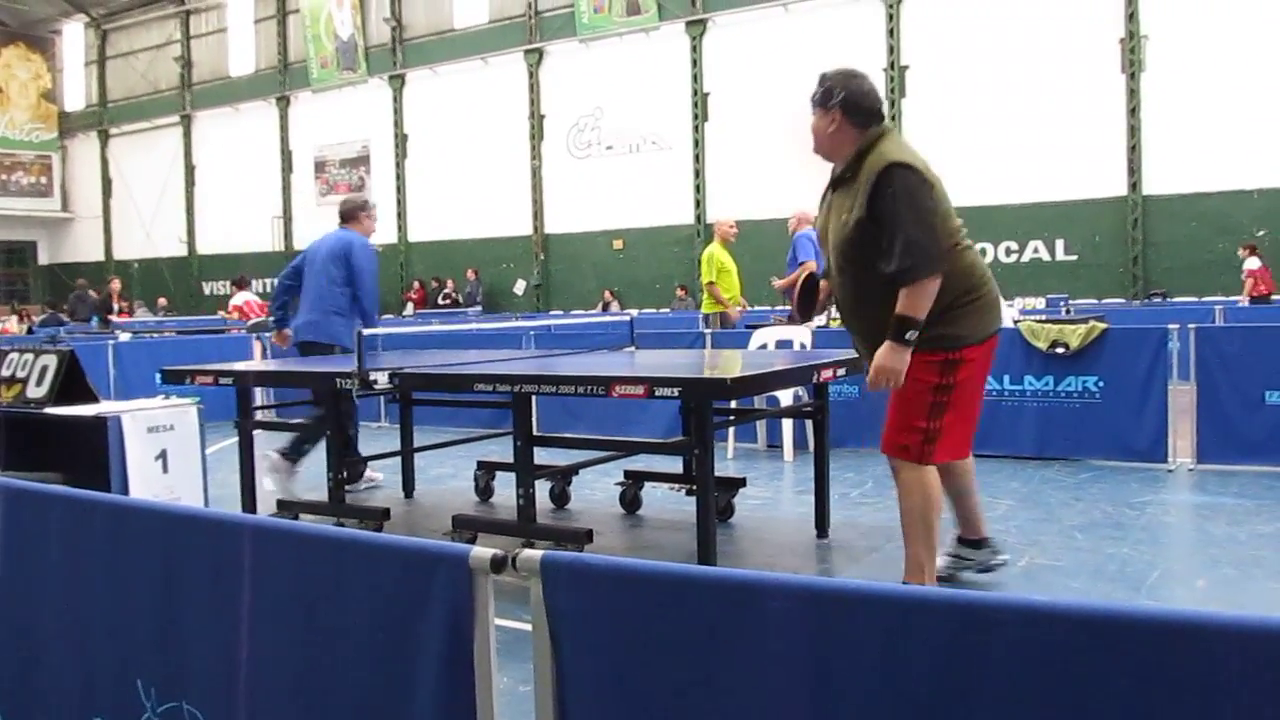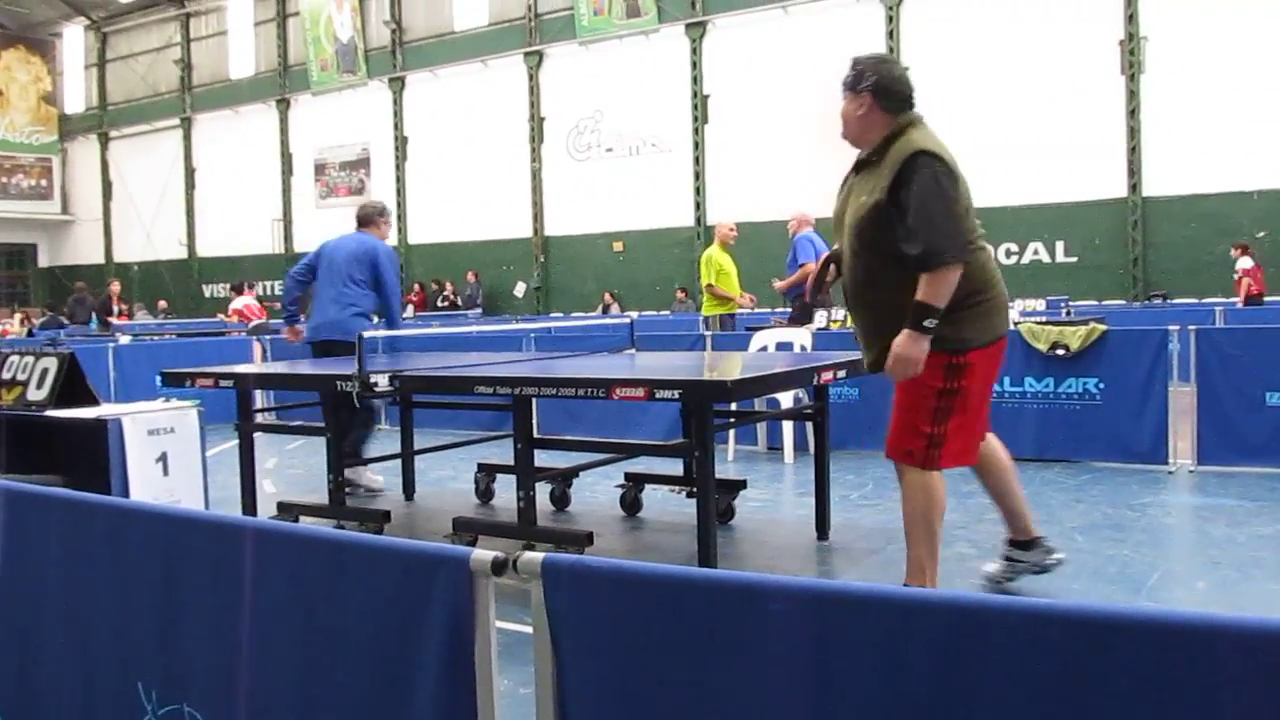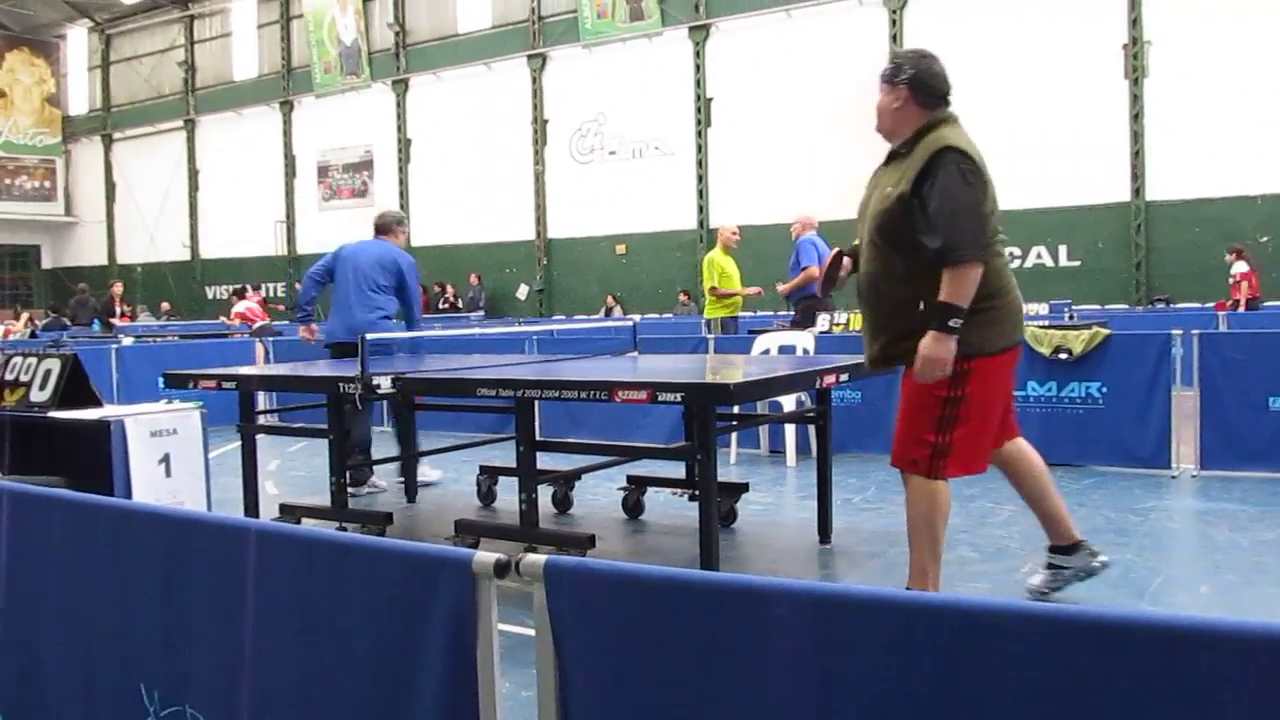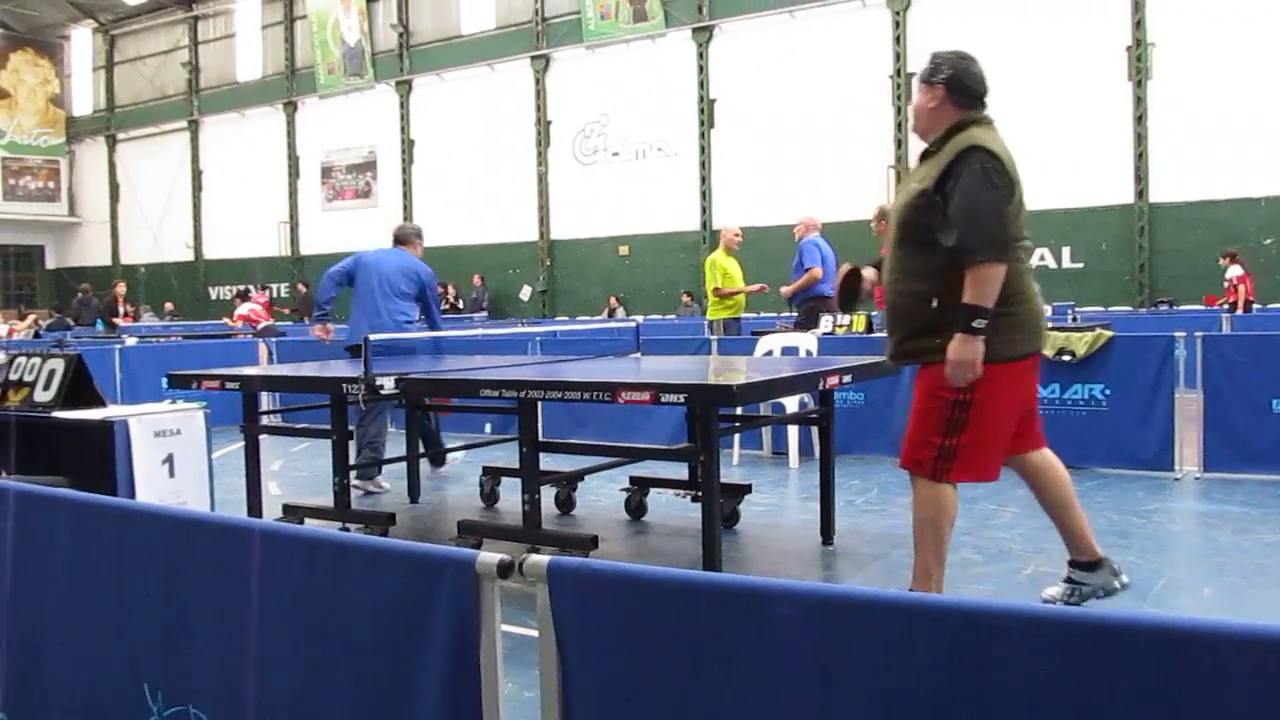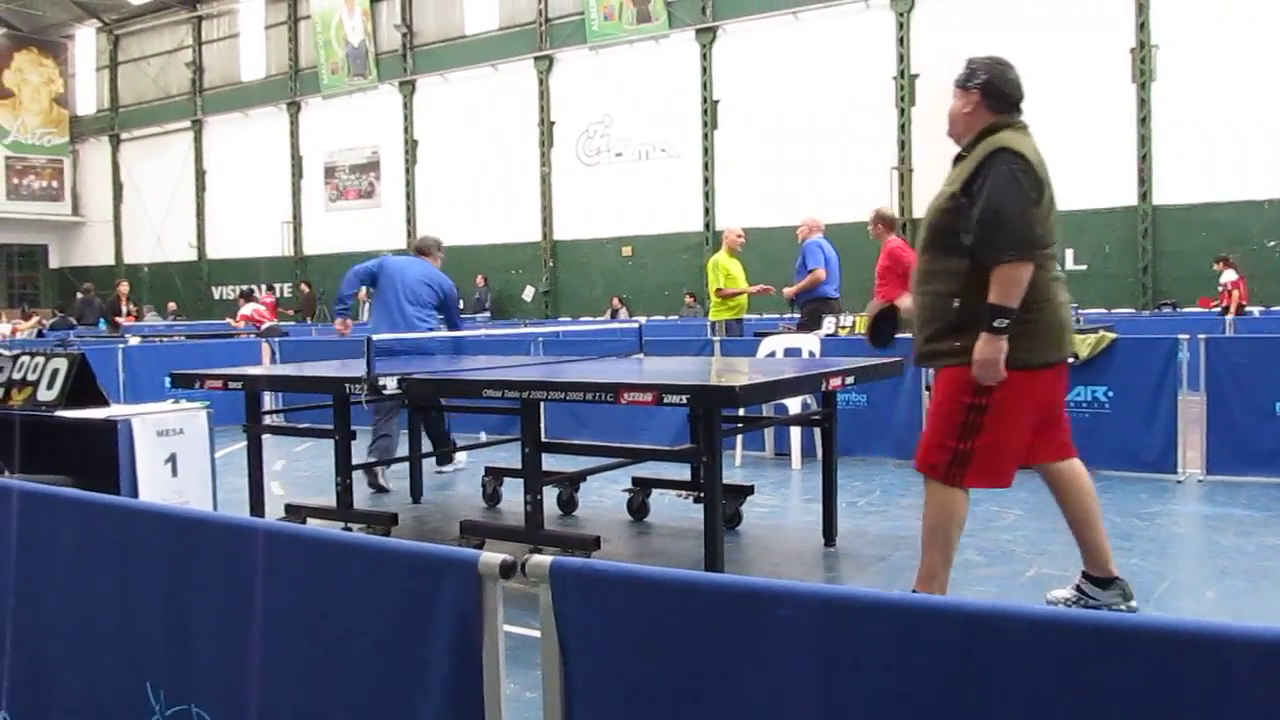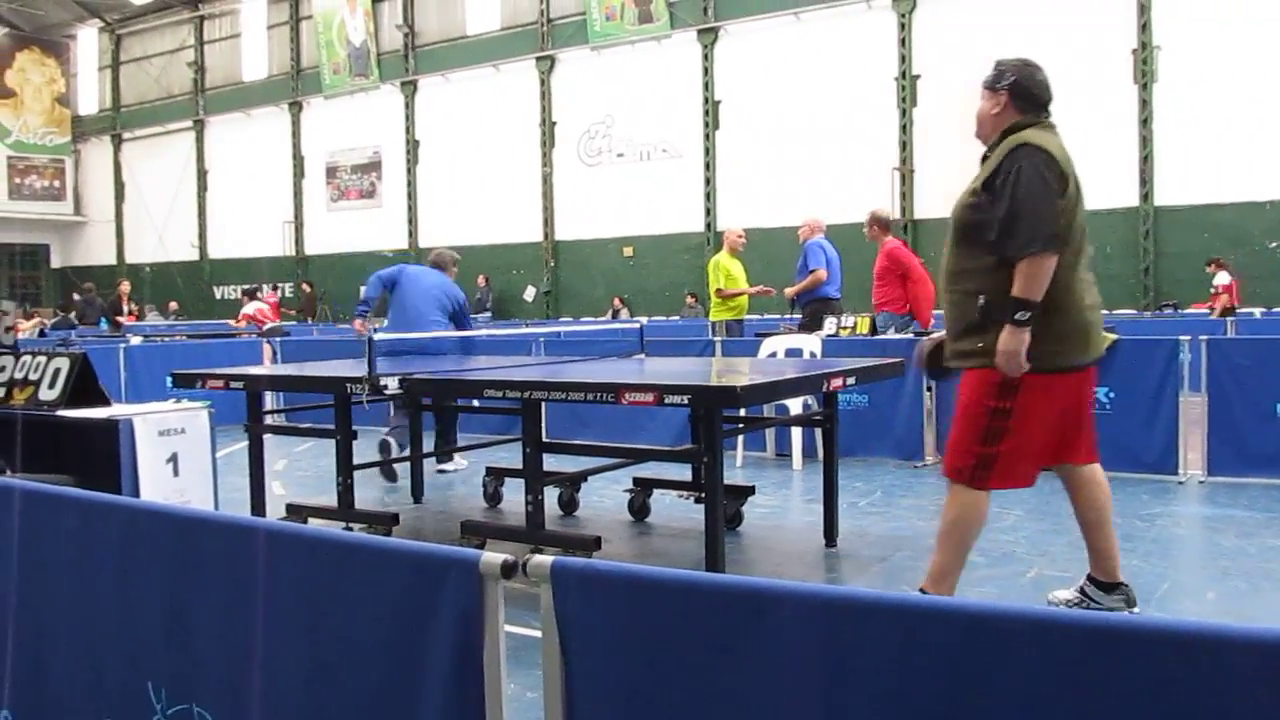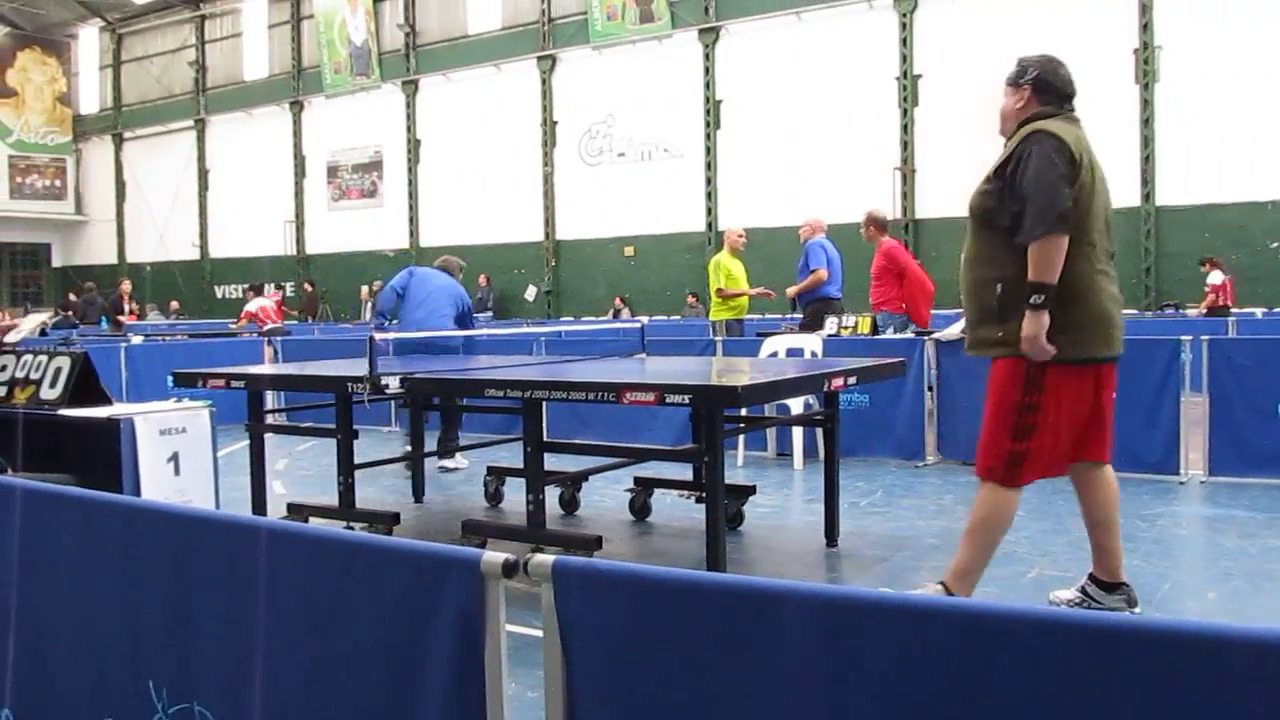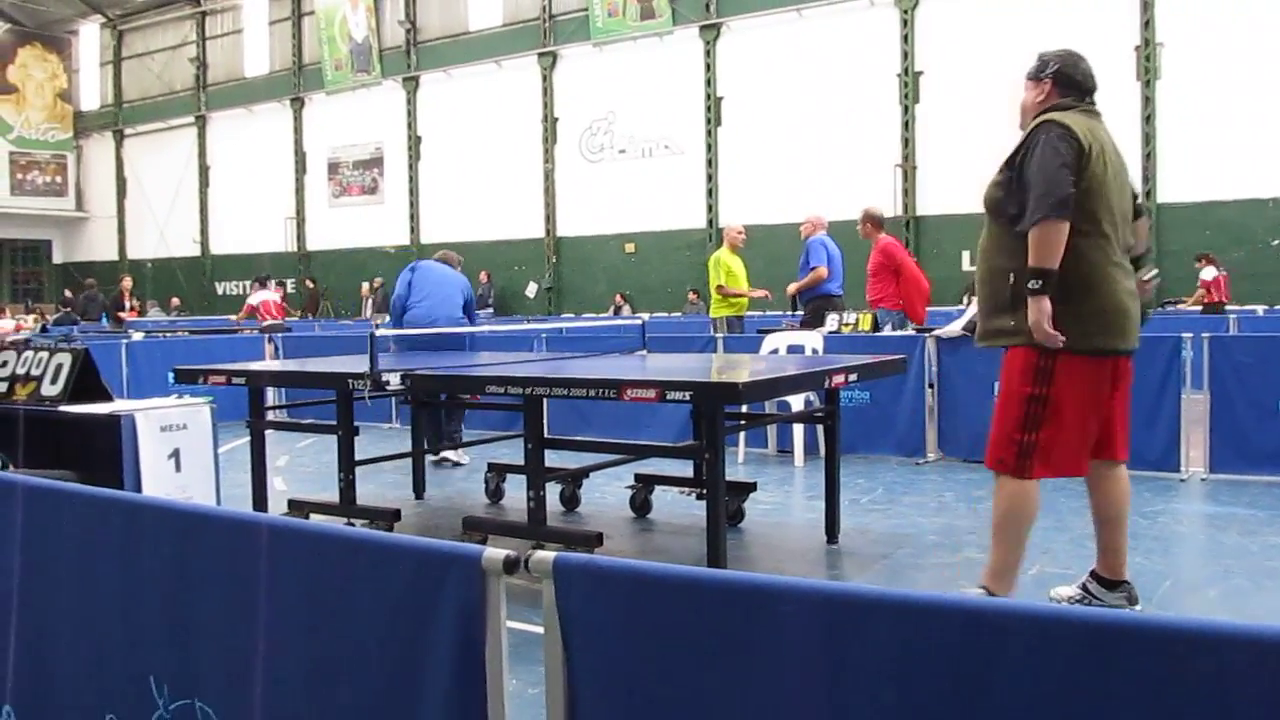
dt=0.1s
person 1, frame 1
left shoulder: (892, 172)
right shoulder: (854, 168)
left elbow: (923, 266)
left wrist: (899, 341)
right wrist: (835, 284)
left hip: (946, 327)
right hip: (932, 326)
left knee: (910, 453)
right knee: (937, 447)
left ankle: (920, 590)
right ankle: (974, 544)
person 1, frame 2
left shoulder: (917, 161)
right shoulder: (878, 158)
left elbow: (944, 255)
left wrist: (917, 330)
right wrist: (839, 265)
left hip: (950, 330)
right hip: (947, 328)
left knee: (916, 457)
right knee: (970, 437)
left ankle: (921, 591)
right ankle: (1027, 544)
person 1, frame 3
left shoulder: (944, 156)
right shoulder: (911, 152)
left elbow: (966, 252)
left wrist: (944, 330)
right wrist: (857, 260)
left hip: (963, 336)
right hip: (968, 332)
left knee: (920, 463)
right knee: (998, 441)
left ankle: (922, 594)
right ankle: (1070, 549)
person 1, frame 4
left shoulder: (973, 156)
right shoulder: (956, 151)
left elbow: (988, 252)
left wrist: (970, 333)
right wrist: (883, 274)
left hip: (980, 342)
right hip: (1006, 335)
left knee: (931, 468)
right knee: (1026, 450)
left ankle: (924, 600)
right ankle: (1092, 566)
person 1, frame 5
left shoulder: (1001, 157)
right shoulder: (990, 154)
left elbow: (1015, 253)
left wrist: (994, 331)
right wrist: (923, 293)
left hip: (1006, 345)
right hip: (1031, 341)
left knee: (945, 471)
right knee: (1054, 458)
left ankle: (929, 598)
right ankle: (1103, 582)
person 1, frame 6
left shoulder: (1024, 153)
right shoulder: (1034, 151)
left elbow: (1037, 246)
left wrist: (1016, 325)
right wrist: (952, 329)
left hip: (1030, 346)
right hip: (1067, 339)
left knee: (971, 472)
right knee: (1075, 461)
left ankle: (934, 598)
right ankle: (1108, 586)
person 1, frame 7
left shoulder: (1043, 141)
right shoulder: (1068, 141)
left elbow: (1050, 228)
left wrist: (1037, 306)
left hip: (1045, 337)
right hip: (1086, 332)
left knee: (1003, 470)
right knee: (1090, 460)
left ankle: (952, 594)
right ankle: (1110, 585)
person 1, frame 8
left shoulder: (1055, 131)
right shoulder: (1100, 140)
left elbow: (1051, 213)
right elbow: (1132, 216)
left wrist: (1038, 291)
right wrist: (1135, 264)
left hip: (1059, 325)
right hip: (1107, 325)
left knee: (1018, 460)
right knee: (1103, 457)
left ankle: (994, 593)
right ankle: (1112, 583)
person 2, frame 1
left shoulder: (318, 245)
right shoulder: (360, 245)
left elbow: (285, 282)
right elbow: (367, 297)
left wrist: (280, 323)
left hip: (308, 334)
right hip: (330, 336)
left knee: (343, 406)
right knee: (336, 408)
left ankle: (353, 471)
right ankle: (285, 458)
person 2, frame 2
left shoulder: (329, 246)
right shoulder: (382, 251)
left elbow: (296, 278)
right elbow: (390, 301)
left wrist: (290, 319)
left hip: (320, 334)
right hip: (351, 334)
left knee: (337, 404)
right knee: (365, 404)
left ankle: (344, 468)
right ankle: (350, 464)
person 2, frame 3
left shoulder: (346, 250)
right shoulder: (402, 259)
left elbow: (313, 277)
right elbow: (412, 308)
left wrist: (305, 318)
left hip: (340, 337)
right hip: (378, 336)
left knee: (353, 407)
left ankle: (359, 475)
person 2, frame 4
left shoulder: (365, 258)
right shoulder: (421, 270)
left elbow: (331, 278)
right elbow: (433, 318)
left wrist: (321, 316)
left hip: (360, 342)
left knee: (371, 408)
left ankle: (367, 472)
right ankle: (438, 457)
person 2, frame 5
left shoulder: (387, 263)
right shoulder: (443, 282)
left elbow: (354, 276)
right elbow: (455, 326)
left wrist: (342, 312)
left knee: (388, 407)
left ankle: (378, 460)
right ankle: (446, 457)
person 2, frame 6
left shoulder: (405, 271)
right shoulder: (455, 291)
left elbow: (376, 281)
left wrist: (362, 314)
left knee: (405, 405)
right knee: (445, 401)
left ankle: (393, 442)
right ankle: (445, 456)
person 2, frame 7
left shoulder: (414, 272)
right shoulder: (460, 293)
left elbow: (390, 292)
left wrist: (380, 324)
right knee: (451, 399)
right ankle: (448, 453)
person 2, frame 8
left shoulder: (417, 266)
right shoulder: (462, 280)
left elbow: (398, 300)
right elbow: (471, 320)
left hip: (415, 329)
right hip: (452, 329)
left ankle: (435, 446)
right ankle: (450, 445)
